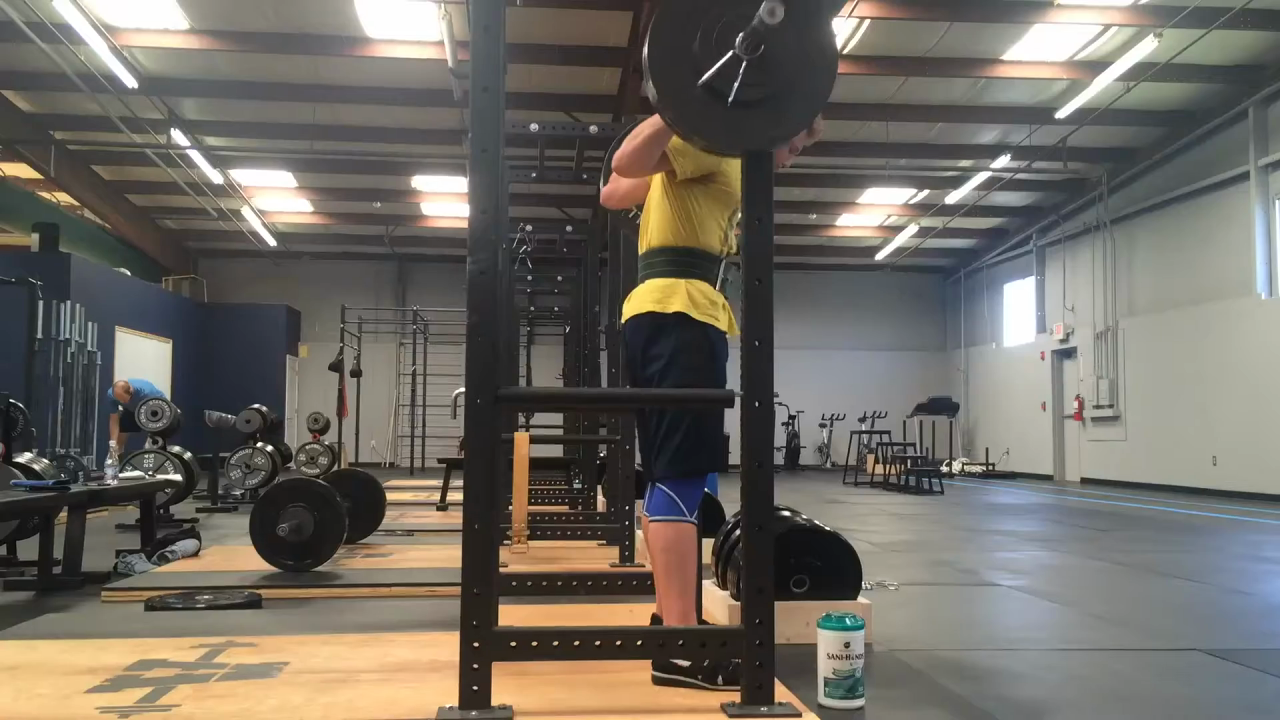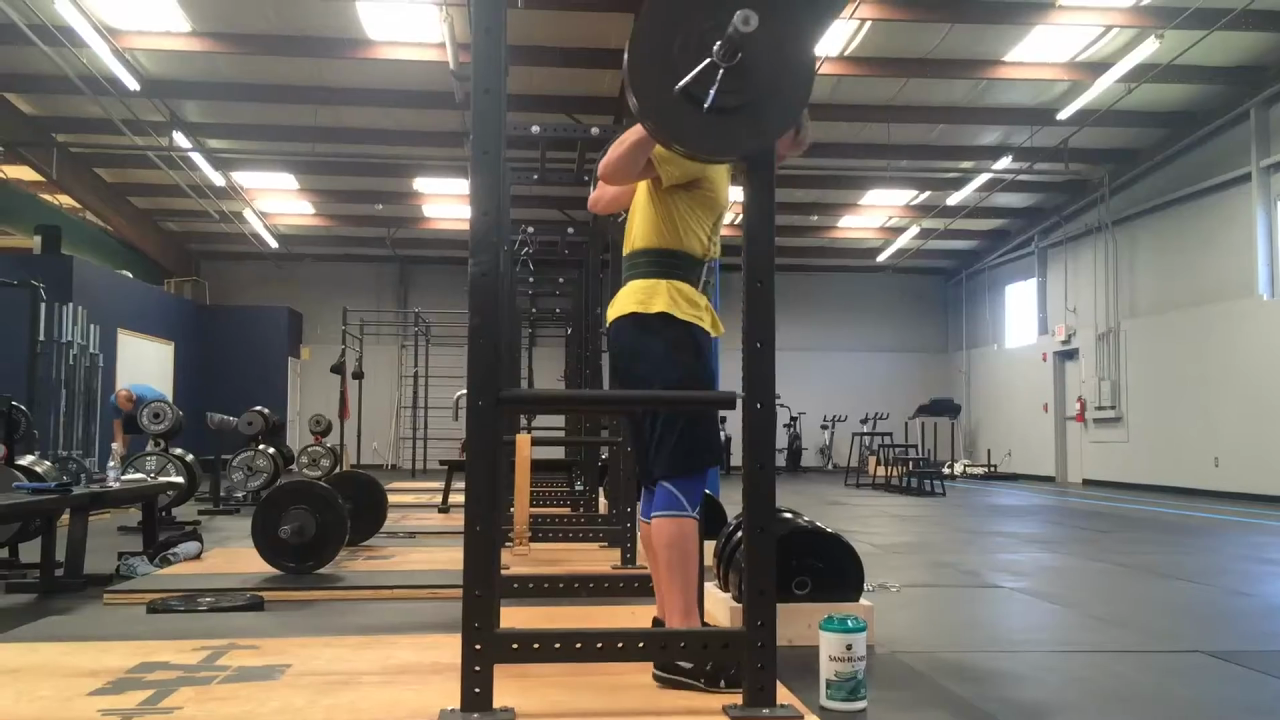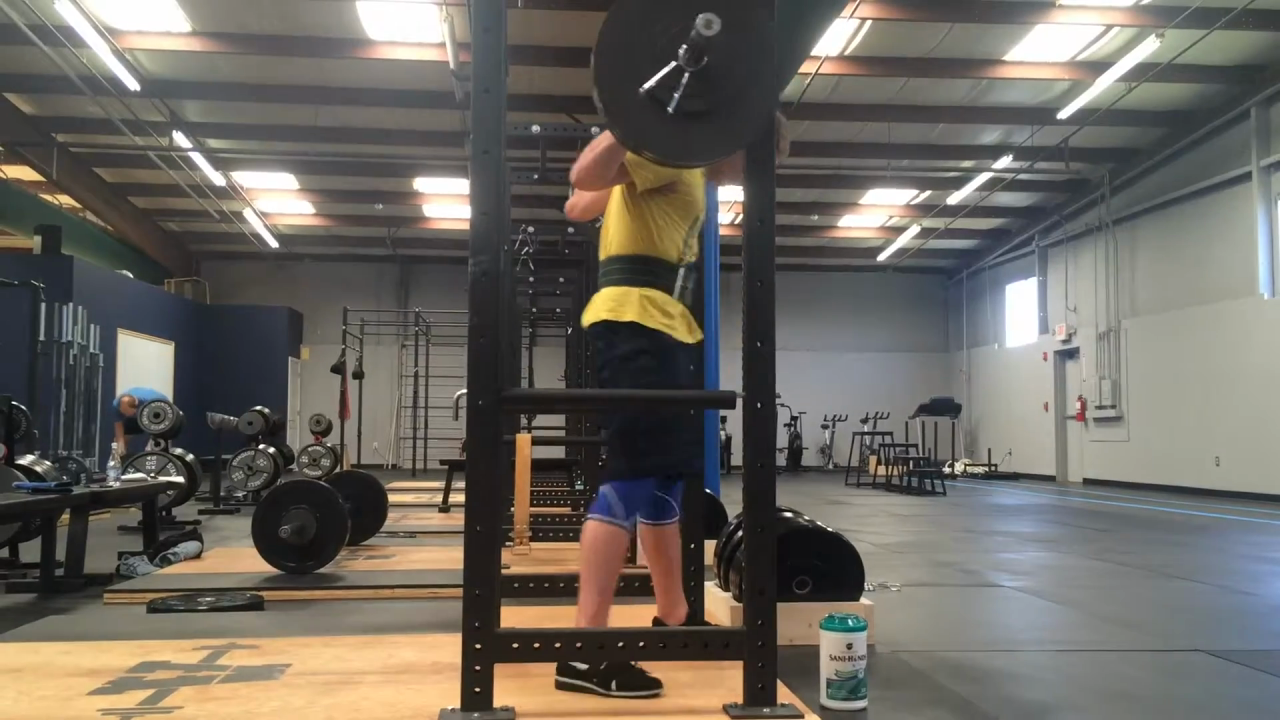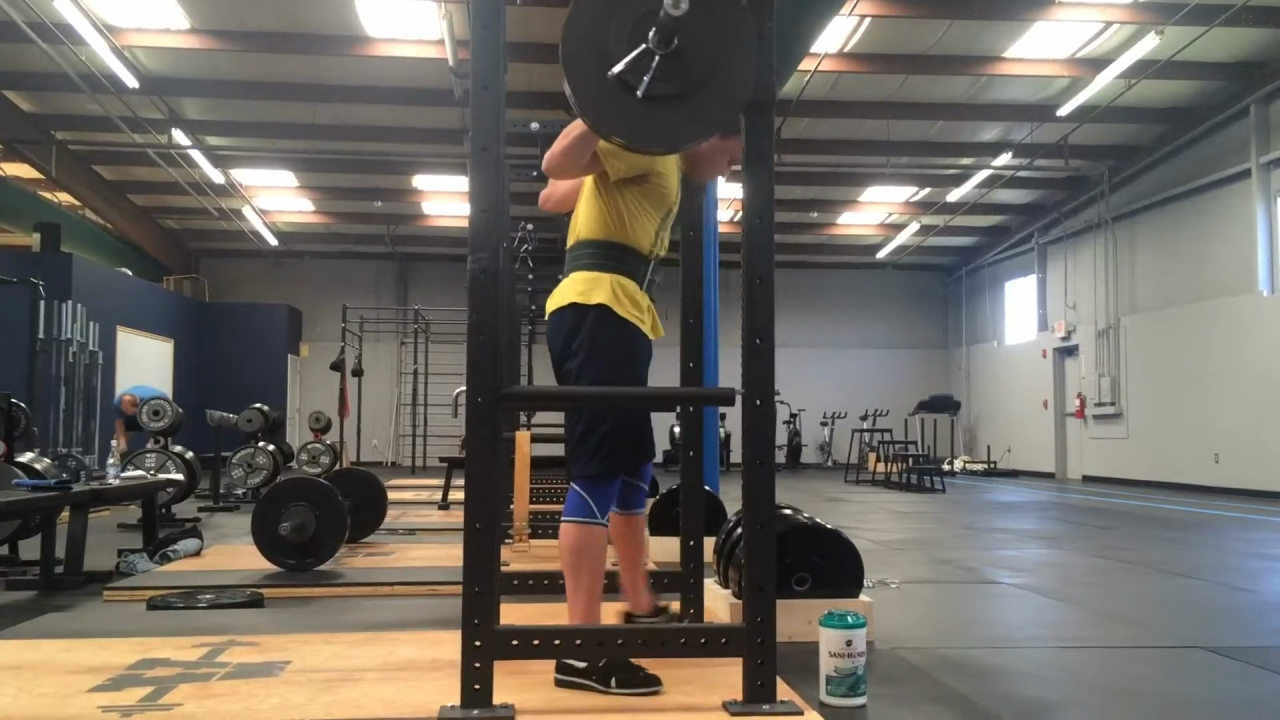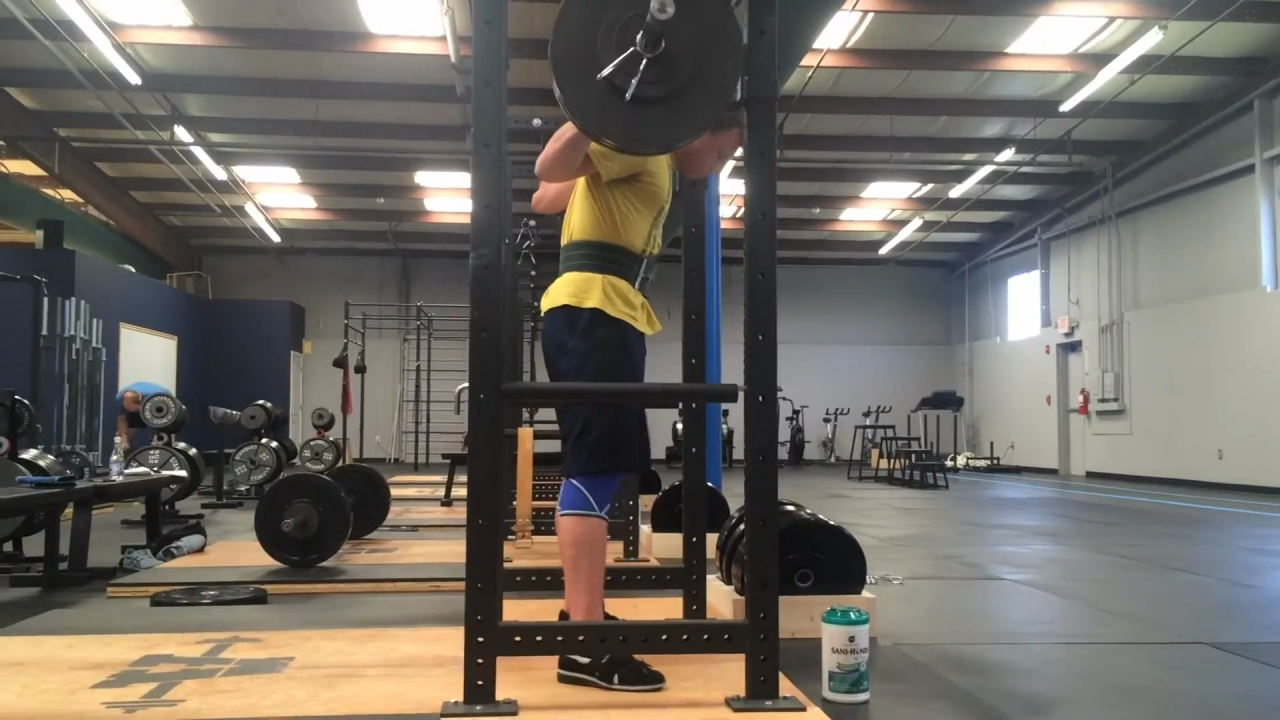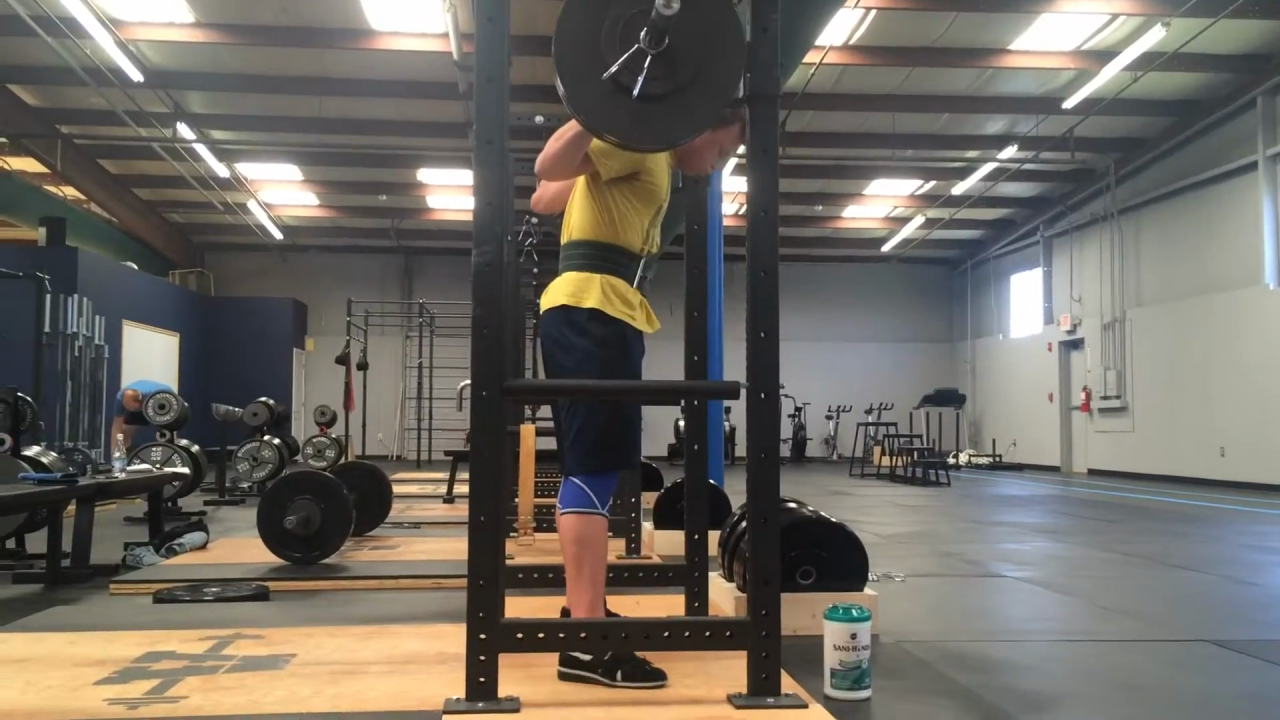
dt=0.3s
person 1, frame 1
left shoulder: (703, 160)
left elbow: (613, 192)
right elbow: (626, 161)
left hip: (660, 317)
right hip: (680, 317)
left knee: (670, 476)
right knee: (681, 476)
left ankle: (671, 618)
right ankle: (680, 648)
person 1, frame 2
left shoulder: (691, 167)
left elbow: (600, 200)
right elbow: (611, 171)
left hip: (649, 321)
right hip: (660, 319)
left knee: (665, 479)
right knee: (684, 475)
left ankle: (675, 621)
person 1, frame 3
left shoulder: (675, 170)
left elbow: (578, 206)
right elbow: (584, 176)
left hip: (649, 328)
right hip: (635, 324)
left knee: (663, 479)
right knee: (631, 482)
left ankle: (674, 617)
person 1, frame 4
left shoulder: (655, 163)
left elbow: (552, 196)
right elbow: (556, 163)
left hip: (604, 316)
right hip: (599, 312)
left knee: (631, 468)
right knee: (600, 474)
left ankle: (640, 605)
right ankle: (582, 652)
person 1, frame 5
left shoulder: (647, 160)
left elbow: (545, 199)
right elbow: (549, 168)
left hip: (596, 315)
right hip: (594, 312)
left knee: (595, 469)
right knee: (595, 470)
left ankle: (580, 613)
right ankle: (585, 645)
person 1, frame 6
left shoulder: (643, 159)
left elbow: (545, 199)
right elbow: (550, 166)
left hip: (592, 314)
right hip: (591, 311)
left knee: (590, 467)
right knee: (594, 468)
left ankle: (583, 610)
right ankle: (586, 643)
